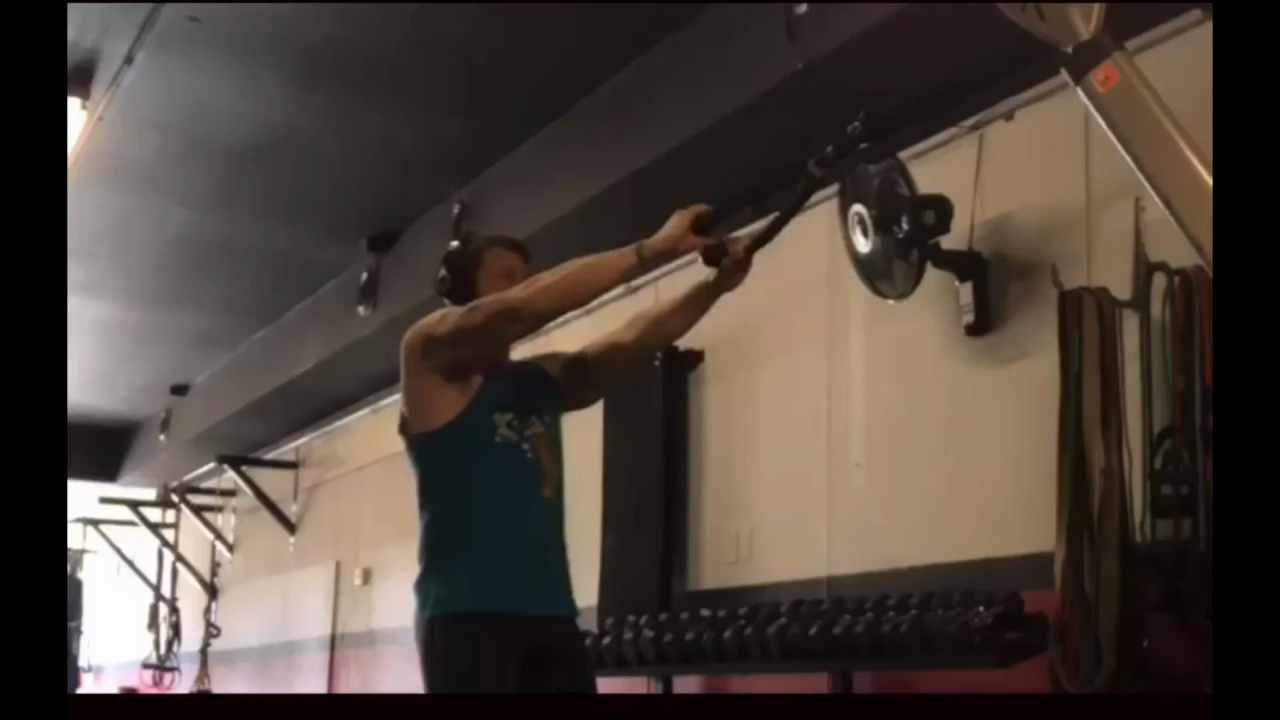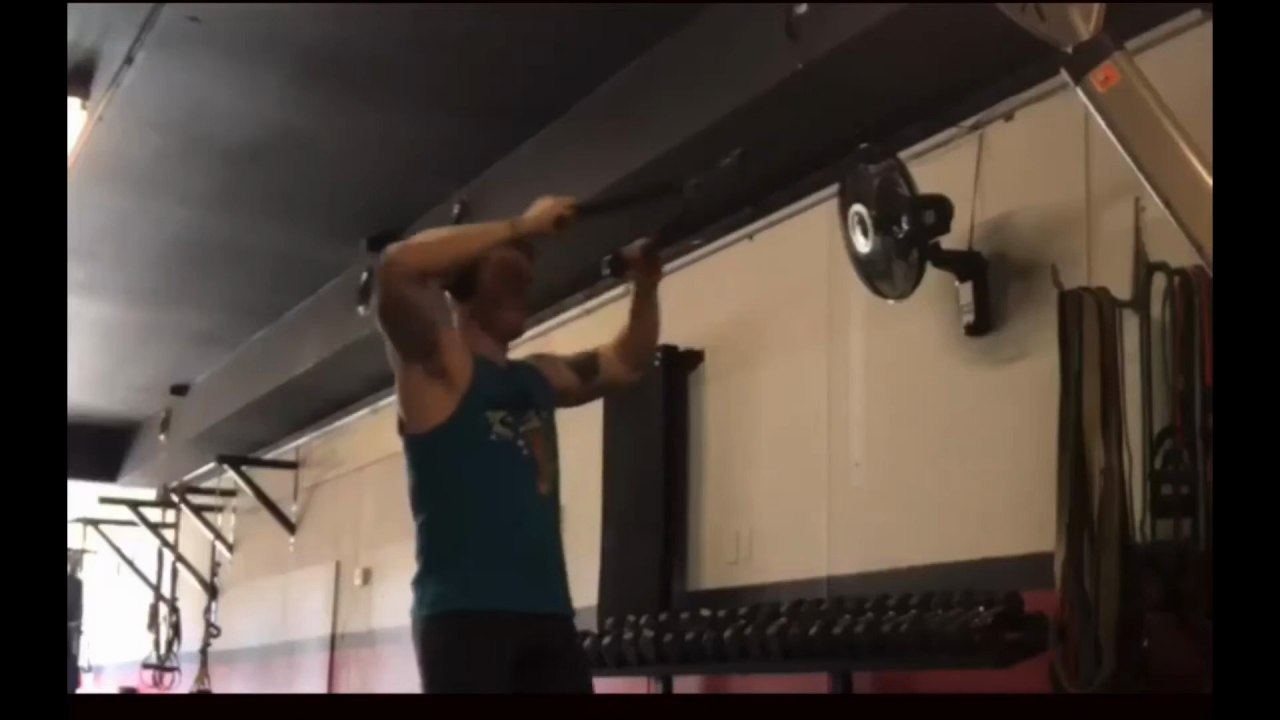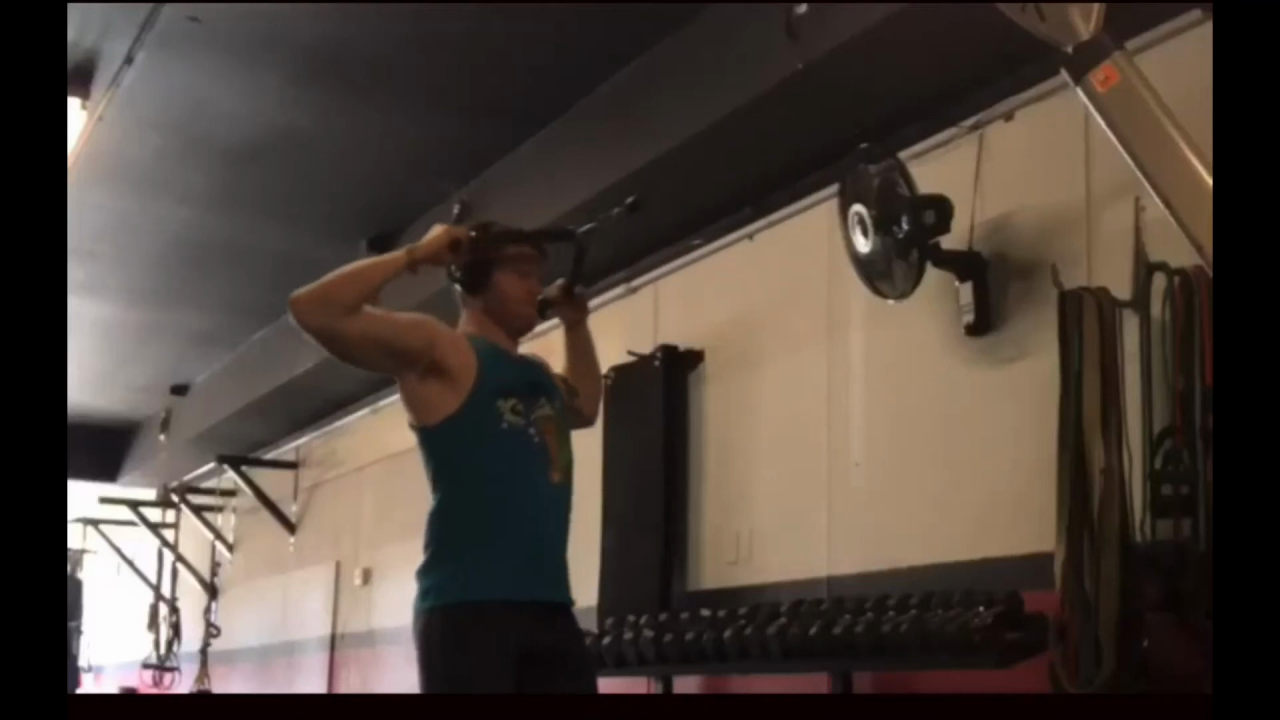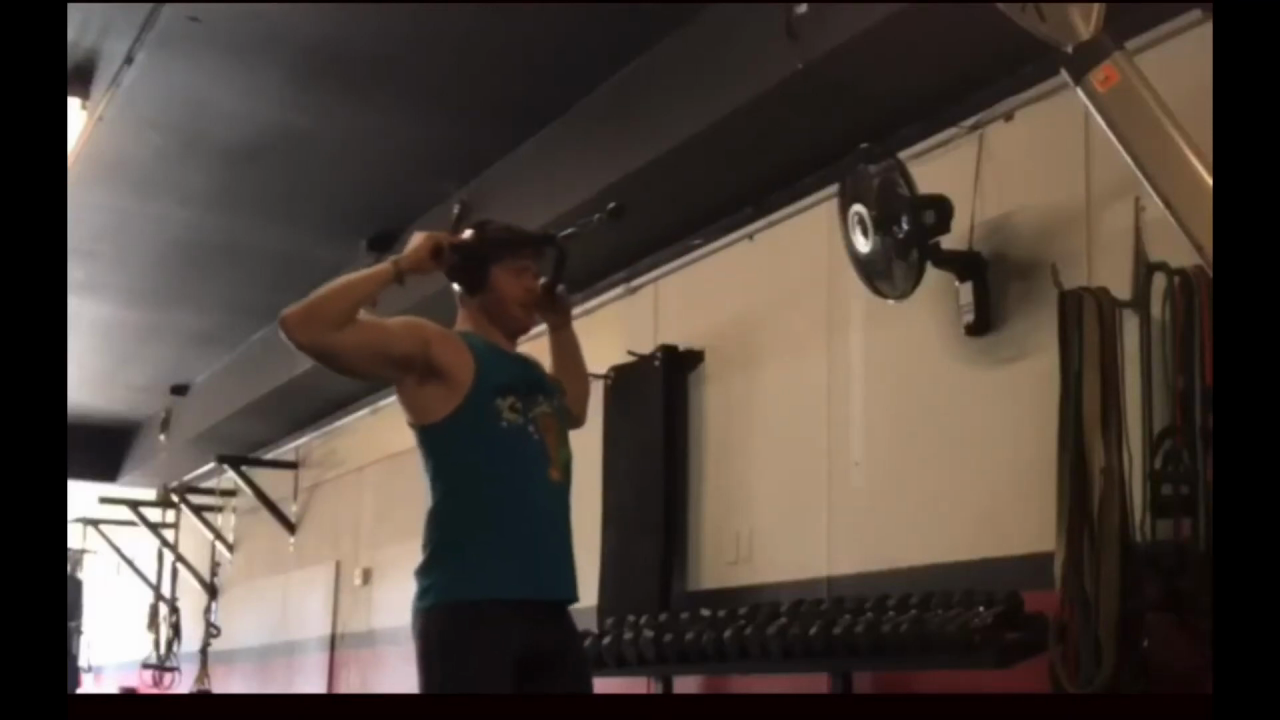
dt=0.5s
person 1, frame 1
left shoulder: (542, 380)
right shoulder: (434, 352)
left elbow: (635, 340)
right elbow: (523, 308)
left wrist: (718, 283)
right wrist: (650, 250)
left hip: (549, 613)
right hip: (466, 613)
person 1, frame 2
left shoulder: (537, 377)
right shoulder: (433, 359)
left elbow: (628, 362)
right elbow: (398, 265)
left wrist: (645, 285)
right wrist: (521, 227)
left hip: (545, 610)
right hip: (462, 611)
person 1, frame 3
left shoulder: (536, 374)
right shoulder: (438, 350)
left elbow: (585, 406)
right elbow: (313, 309)
left wrist: (576, 323)
right wrist: (417, 254)
left hip: (548, 608)
right hip: (469, 605)
person 1, frame 4
left shoulder: (530, 374)
right shoulder: (435, 350)
left elbow: (574, 408)
right elbow: (305, 326)
left wrist: (560, 324)
right wrist: (402, 265)
left hip: (546, 607)
right hip: (468, 605)
